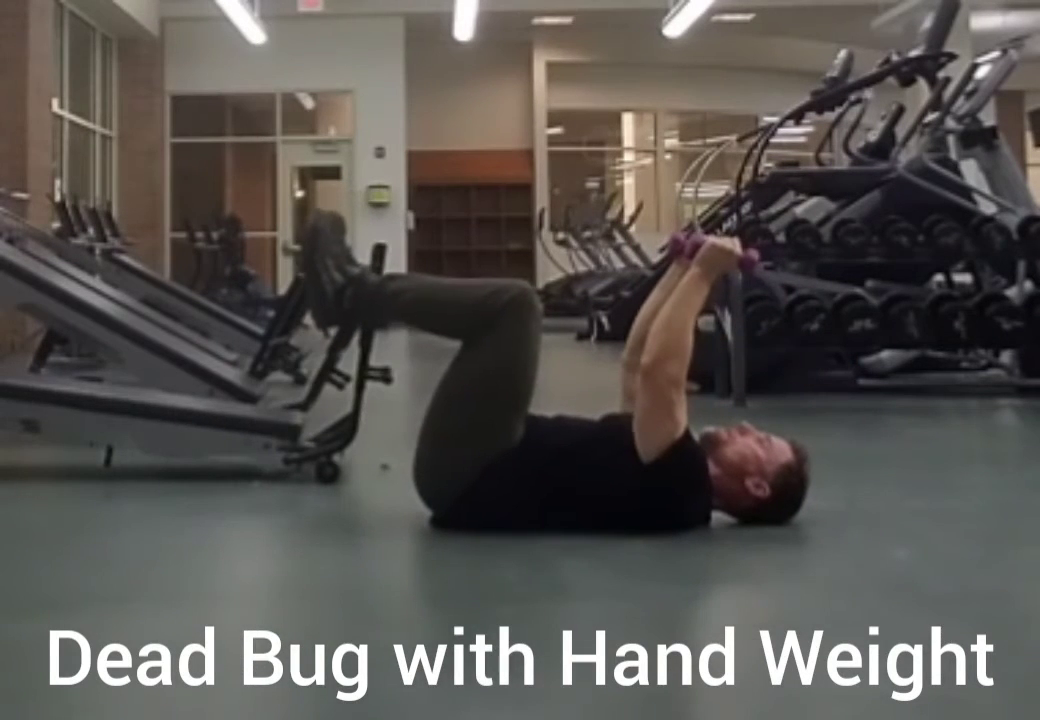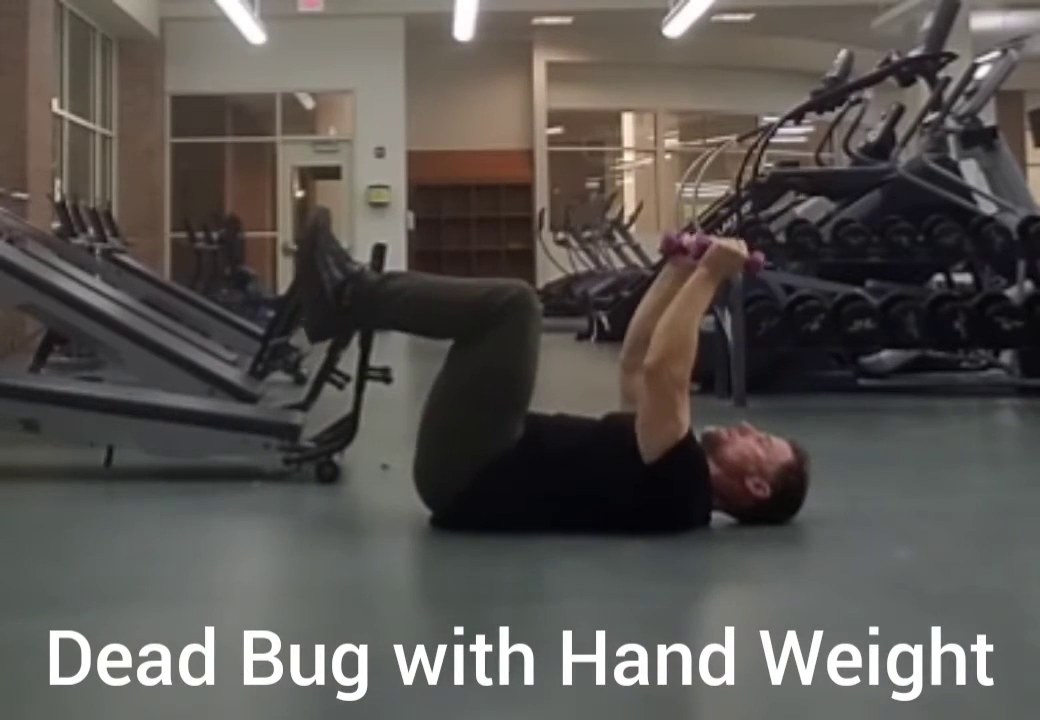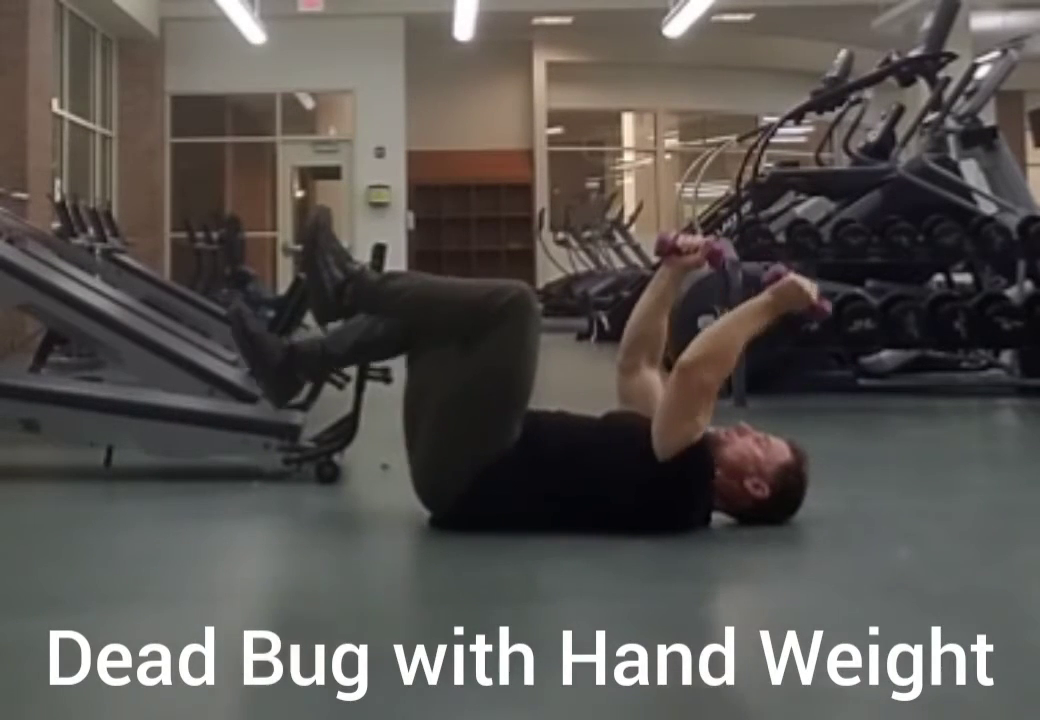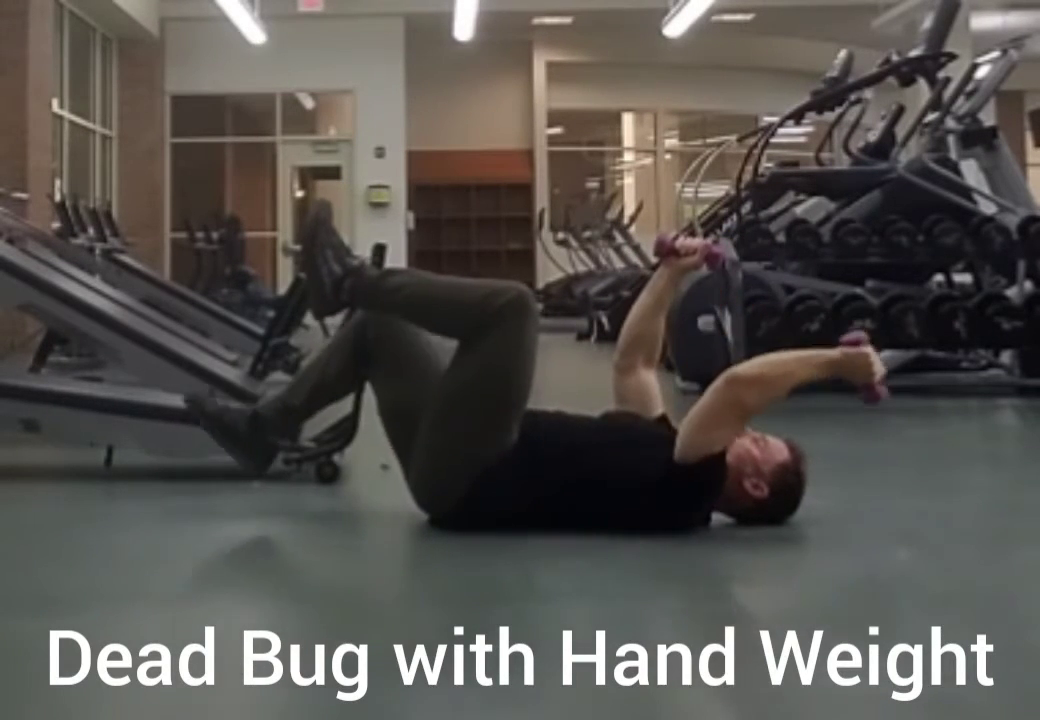
dt=0.3s
person 1, frame 1
left shoulder: (679, 485)
right shoulder: (673, 460)
left elbow: (659, 373)
right elbow: (637, 361)
left wrist: (702, 275)
right wrist: (682, 269)
left hip: (469, 480)
right hip: (479, 470)
left knee: (512, 303)
right knee: (505, 310)
left ankle: (353, 294)
right ankle: (353, 296)
person 1, frame 2
left shoulder: (680, 487)
right shoulder: (677, 460)
left elbow: (665, 372)
right elbow: (638, 360)
left wrist: (709, 275)
right wrist: (678, 272)
left hip: (468, 480)
right hip: (475, 473)
left knee: (512, 301)
right knee: (489, 309)
left ankle: (352, 293)
right ankle: (343, 311)
person 1, frame 3
left shoulder: (681, 488)
right shoulder: (667, 456)
left elbow: (695, 374)
right elbow: (637, 361)
left wrist: (769, 303)
right wrist: (672, 271)
left hip: (468, 480)
right hip: (470, 470)
left knee: (513, 303)
right knee: (430, 314)
left ankle: (351, 289)
right ankle: (292, 365)
person 1, frame 4
left shoulder: (688, 489)
right shoulder: (665, 449)
left elbow: (735, 385)
right elbow: (632, 362)
left wrist: (835, 359)
right wrist: (670, 275)
left hip: (468, 482)
right hip: (454, 467)
left knee: (511, 304)
right knee: (380, 328)
left ankle: (355, 287)
right ankle: (261, 429)
